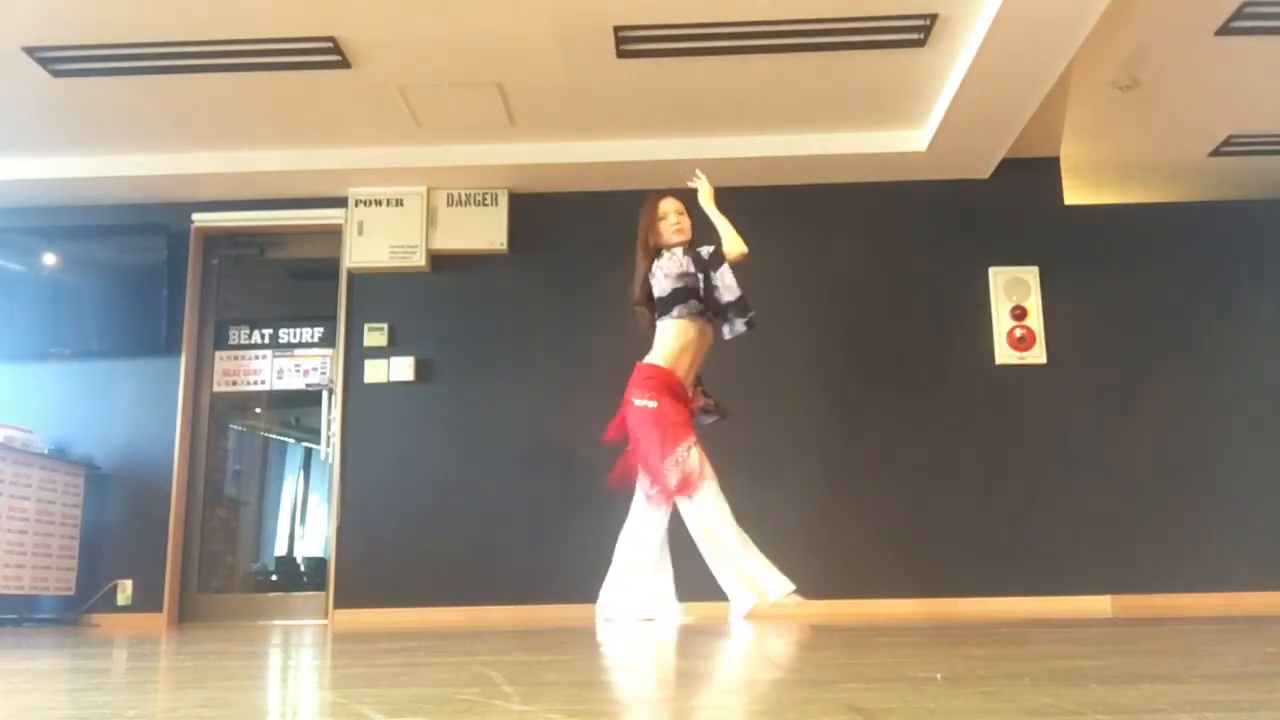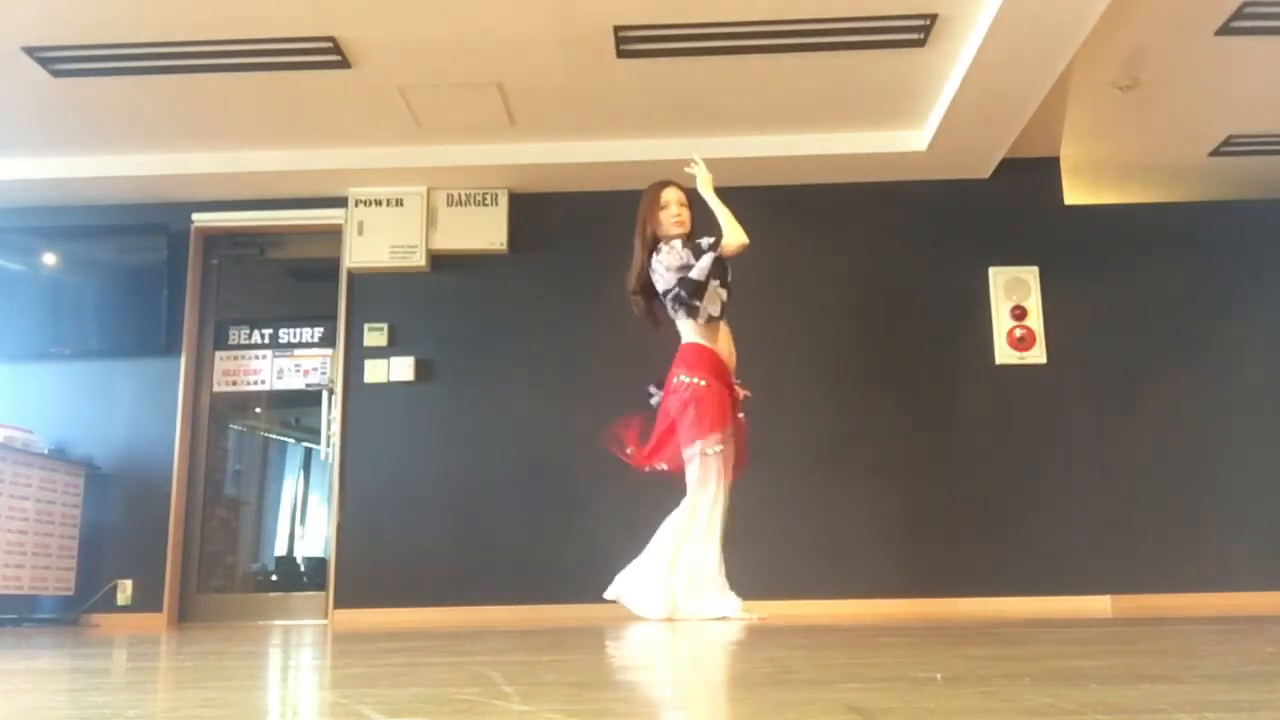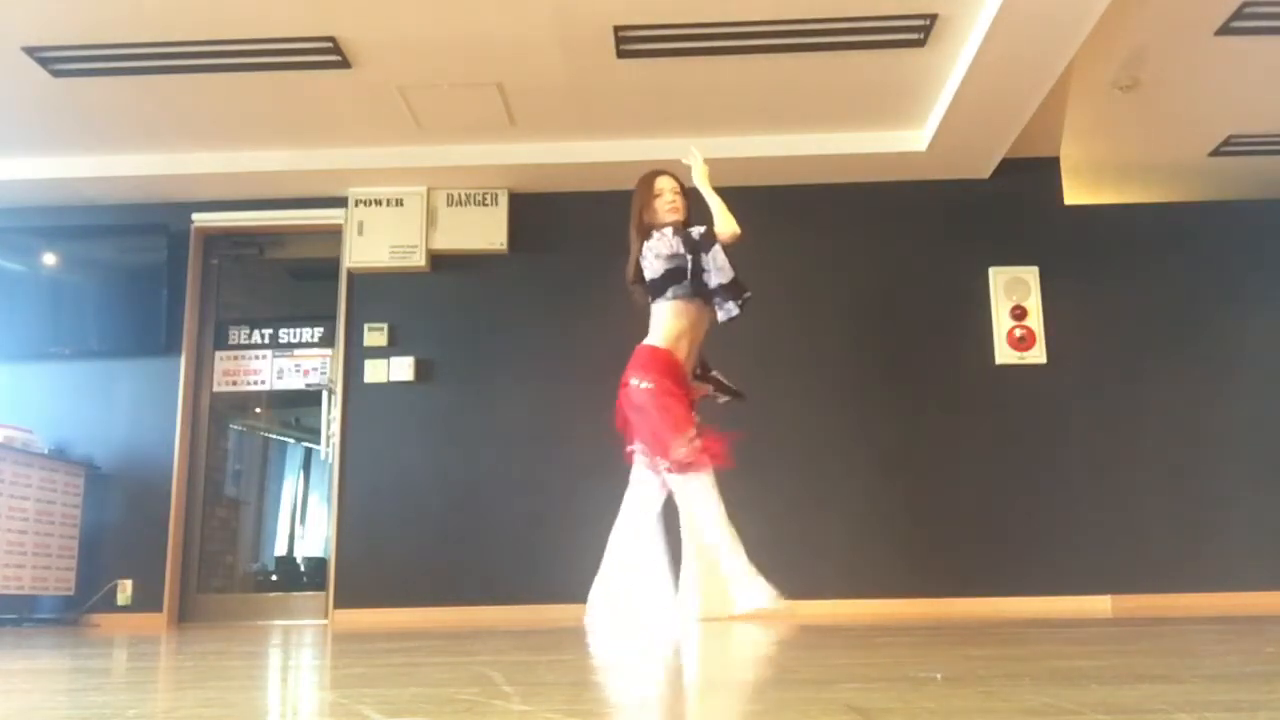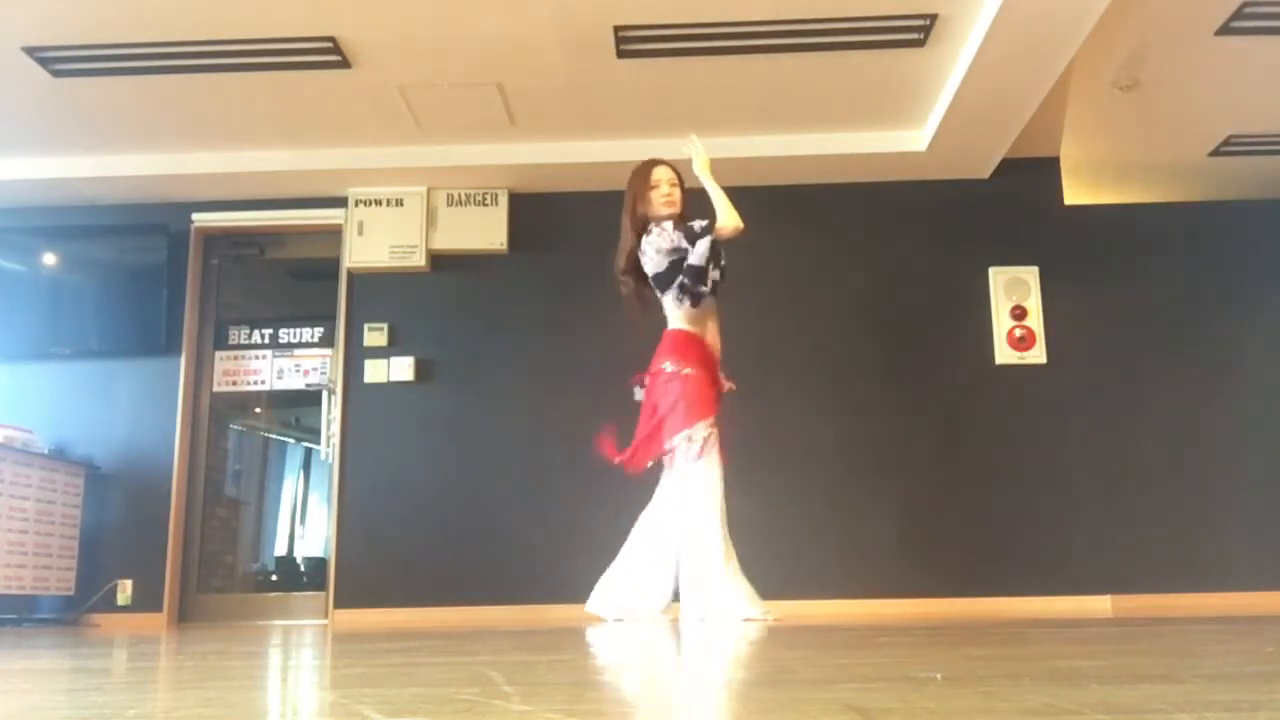
dt=0.4s
person 1, frame 1
left shoulder: (689, 267)
right shoulder: (671, 262)
right elbow: (738, 250)
right wrist: (709, 203)
left hip: (669, 395)
right hip: (656, 390)
left knee: (658, 499)
right knee: (702, 496)
left ankle: (632, 600)
right ankle: (752, 588)
person 1, frame 2
left shoulder: (687, 259)
right shoulder: (670, 254)
right elbow: (738, 241)
right wrist: (710, 192)
left hip: (713, 381)
right hip: (699, 375)
left knee: (711, 491)
right knee: (705, 489)
right ankle: (698, 596)
person 1, frame 3
left shoulder: (676, 249)
right shoulder: (661, 241)
right elbow: (728, 231)
right wrist: (704, 183)
left hip: (670, 383)
right hip: (652, 377)
left knee: (646, 491)
right knee: (695, 488)
left ankle: (620, 598)
right ankle: (725, 591)
person 1, frame 4
left shoulder: (674, 240)
right shoulder: (661, 236)
right elbow: (733, 225)
right wrist: (706, 174)
left hip: (693, 365)
right hip: (684, 362)
left knee: (686, 484)
right knee: (699, 480)
left ankle: (631, 593)
right ankle: (716, 598)
